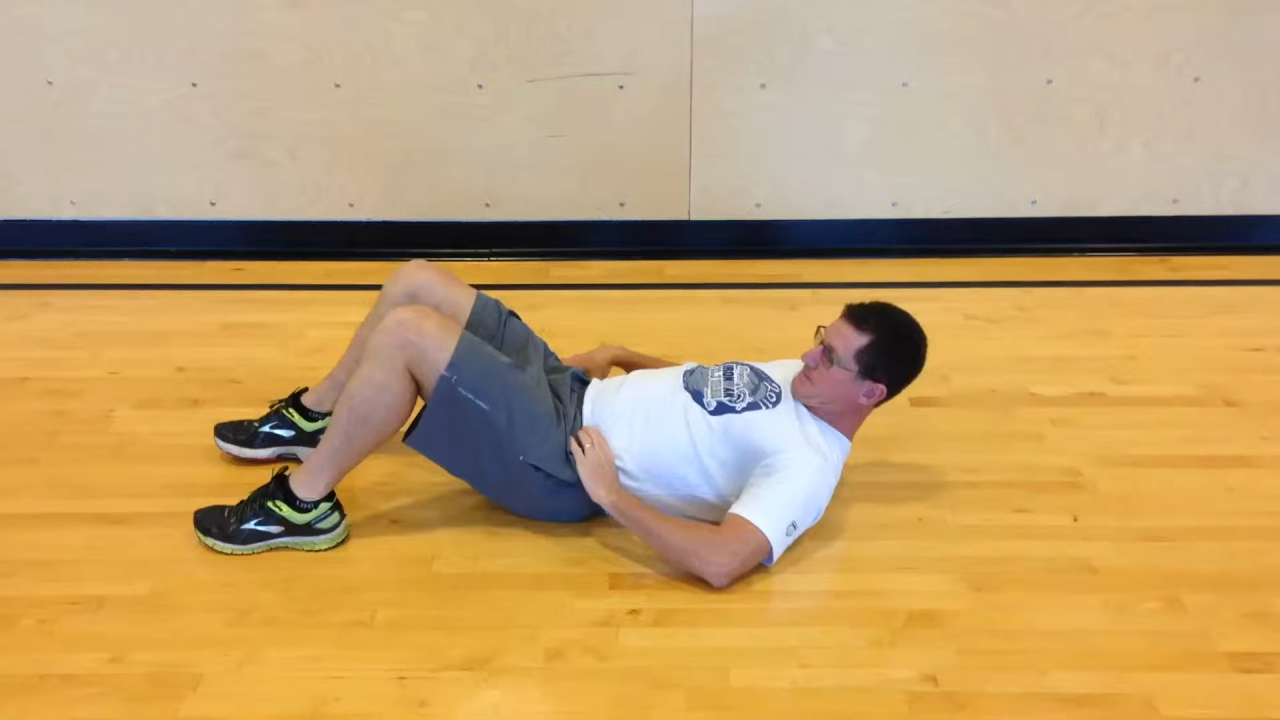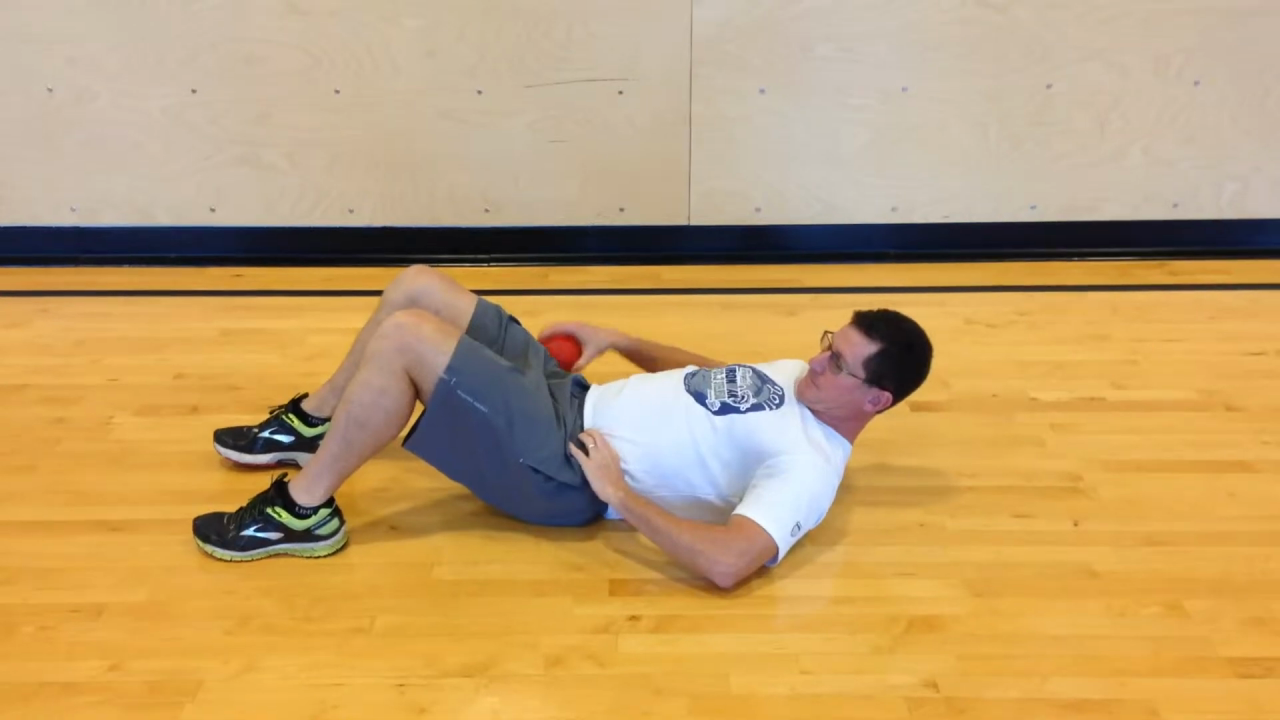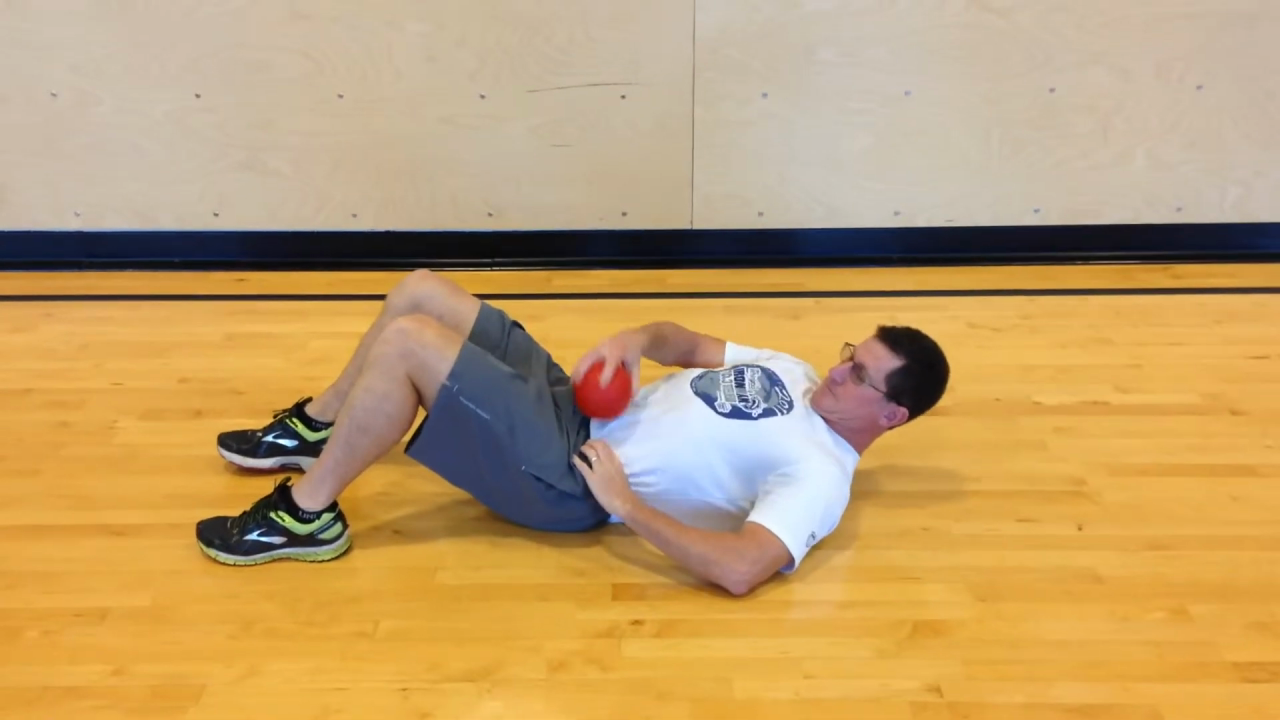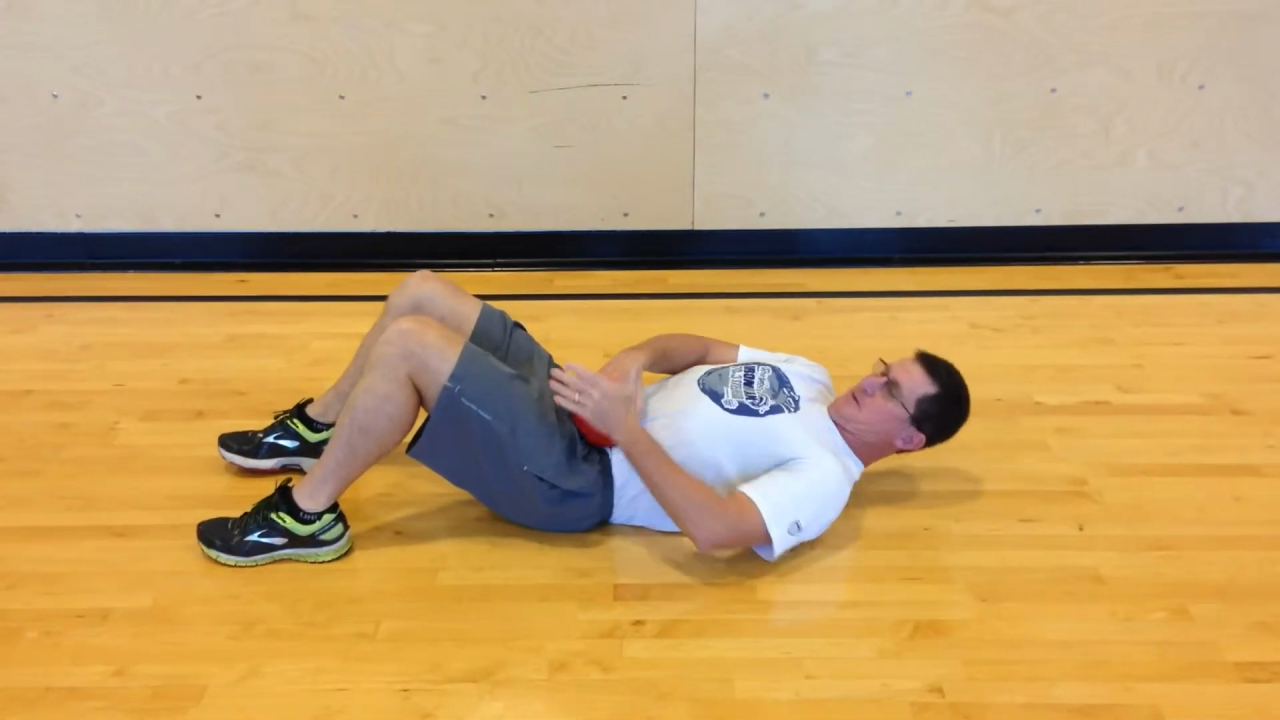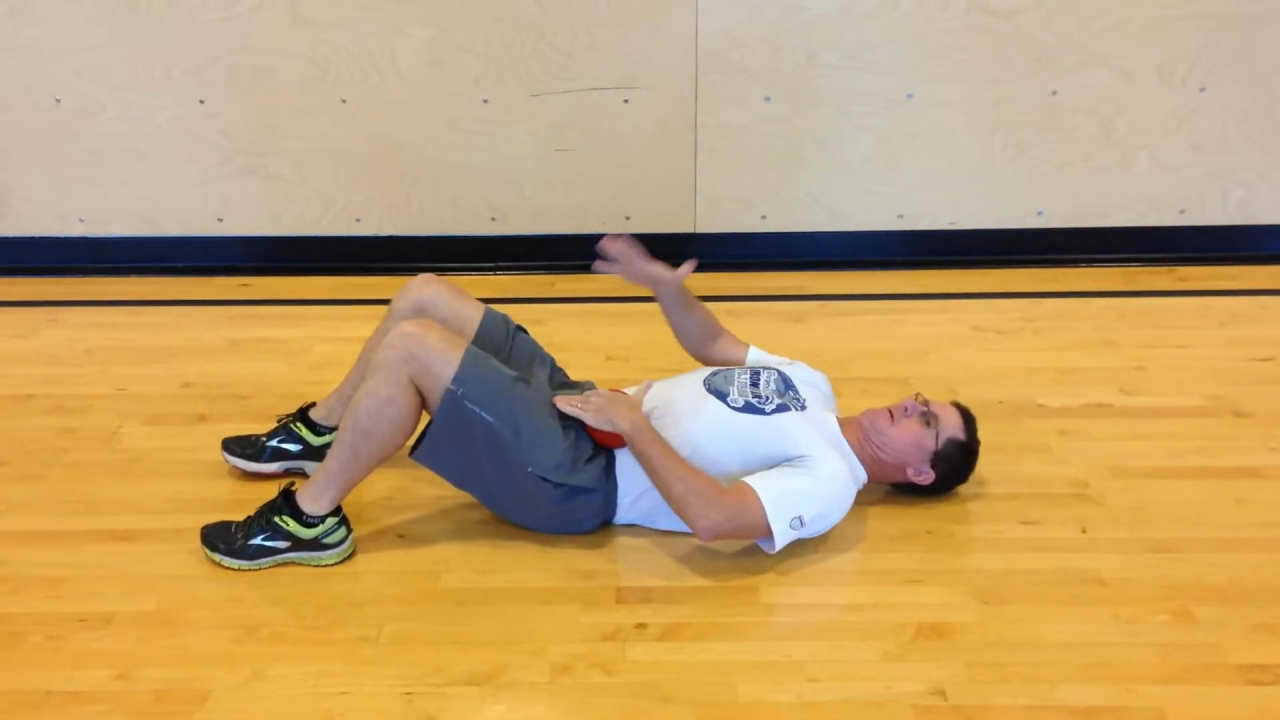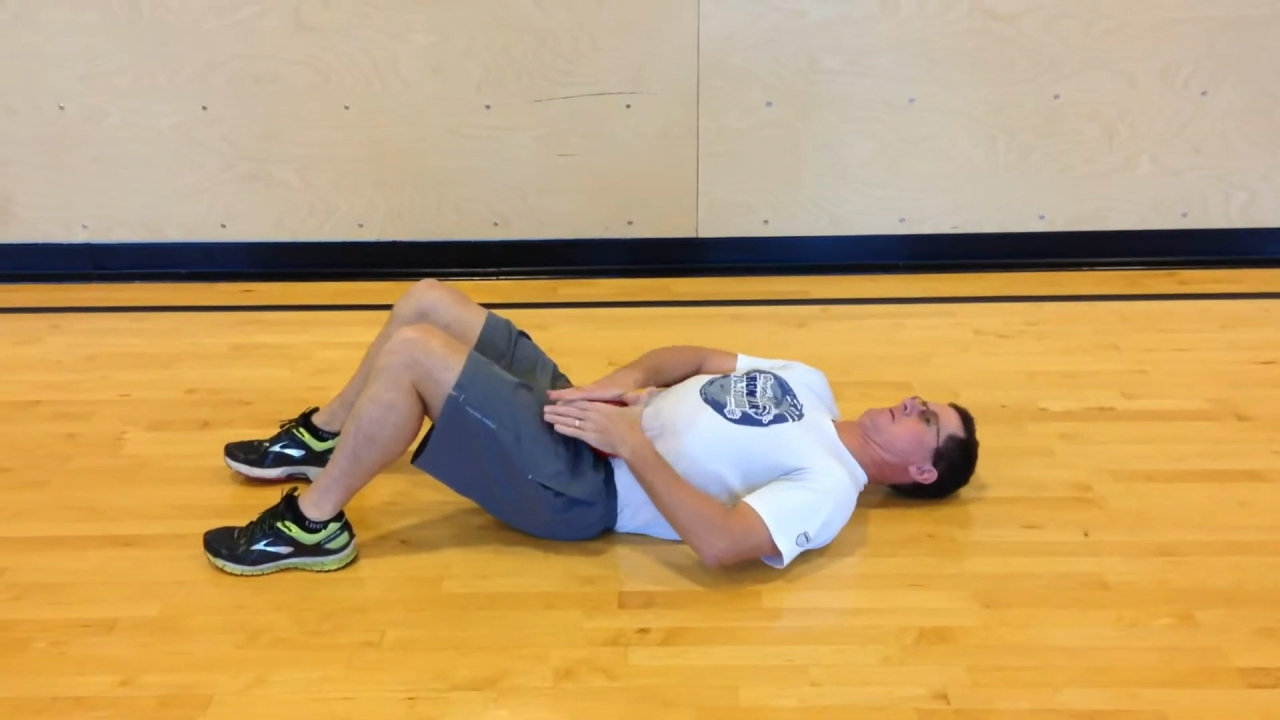
dt=0.5s
person 1, frame 1
left shoulder: (806, 467)
right shoulder: (793, 380)
left elbow: (720, 562)
left wrist: (611, 495)
right wrist: (618, 356)
left hip: (559, 460)
right hip: (577, 396)
left knee: (406, 331)
right knee: (414, 282)
left ankle: (304, 504)
right ankle: (310, 418)
person 1, frame 2
left shoulder: (807, 468)
right shoulder: (795, 380)
left elbow: (726, 562)
left wrist: (618, 493)
right wrist: (619, 341)
left hip: (559, 469)
right hip: (574, 401)
left knee: (404, 335)
right knee: (415, 287)
left ankle: (302, 512)
right ankle: (309, 426)
person 1, frame 3
left shoulder: (818, 479)
right shoulder: (796, 374)
left elbow: (740, 570)
right elbow: (690, 344)
left wrist: (627, 503)
right wrist: (633, 339)
left hip: (565, 472)
right hip: (574, 406)
left knee: (406, 342)
right knee: (418, 292)
left ankle: (304, 516)
right ankle: (312, 430)
person 1, frame 4
left shoulder: (821, 478)
right shoulder: (811, 380)
left elbow: (715, 530)
right elbow: (701, 348)
left wrist: (627, 433)
right wrist: (638, 357)
left hip: (572, 477)
right hip: (588, 411)
left knee: (408, 343)
right knee: (421, 291)
left ankle: (306, 517)
right ankle: (313, 431)
person 1, frame 5
left shoulder: (827, 482)
right shoulder: (813, 388)
left elbow: (714, 517)
right elbow: (711, 344)
left wrist: (633, 424)
right wrist: (662, 281)
left hip: (575, 480)
right hip: (583, 408)
left knee: (411, 346)
right knee: (424, 293)
left ankle: (310, 520)
right ankle: (317, 434)
person 1, frame 6
left shoulder: (827, 489)
right shoulder: (811, 386)
left elbow: (719, 543)
right elbow: (696, 357)
left wrist: (632, 445)
right wrist: (626, 379)
left hip: (578, 489)
right hip: (594, 422)
left knee: (411, 352)
right knee: (426, 301)
left ankle: (312, 525)
right ankle: (318, 440)
